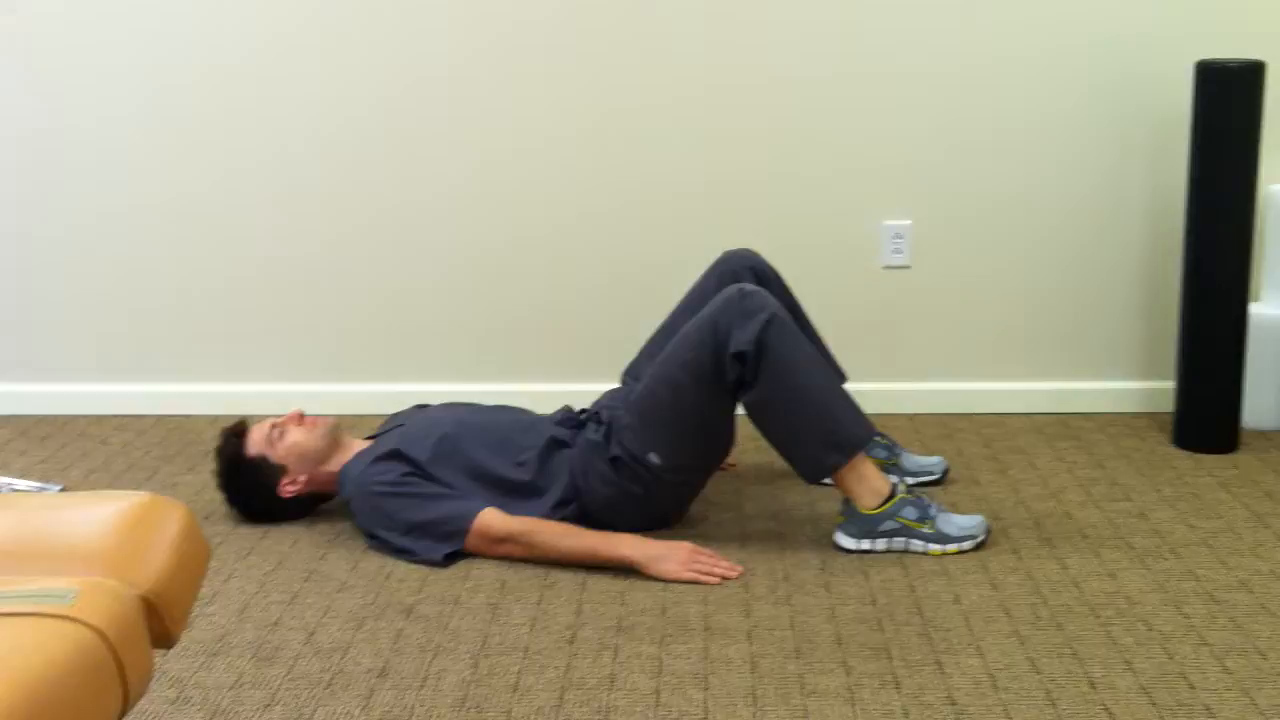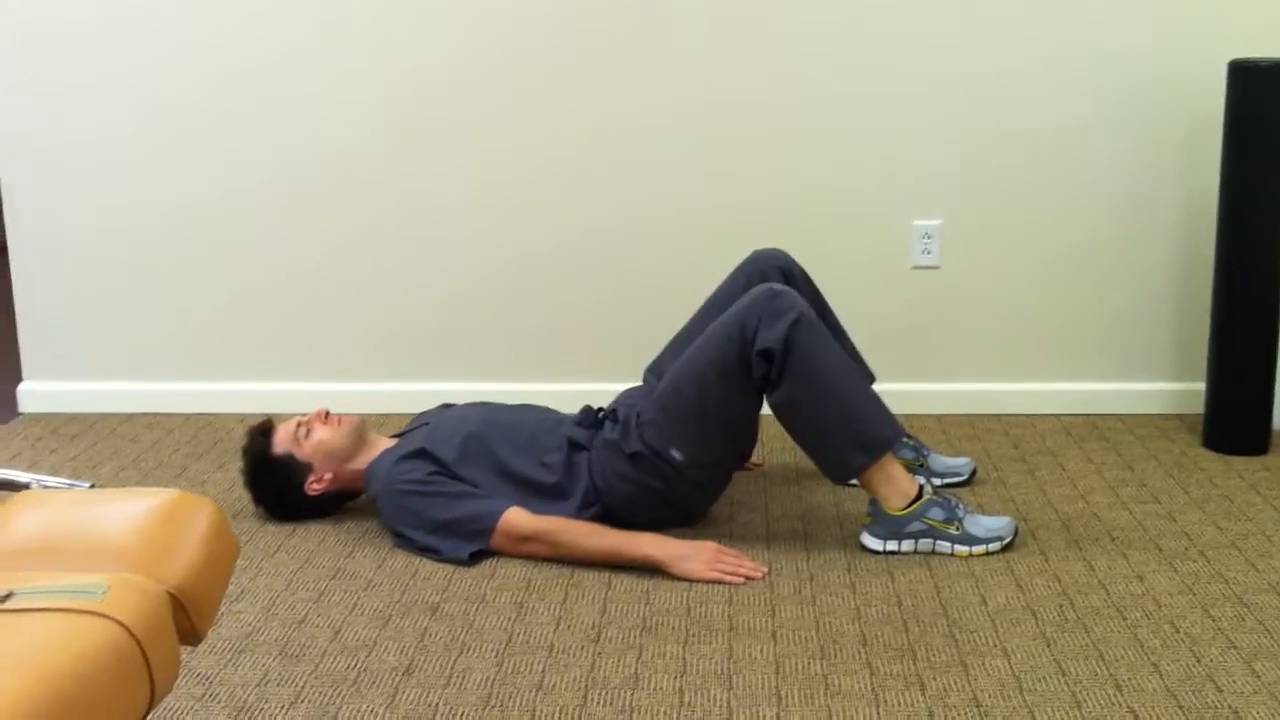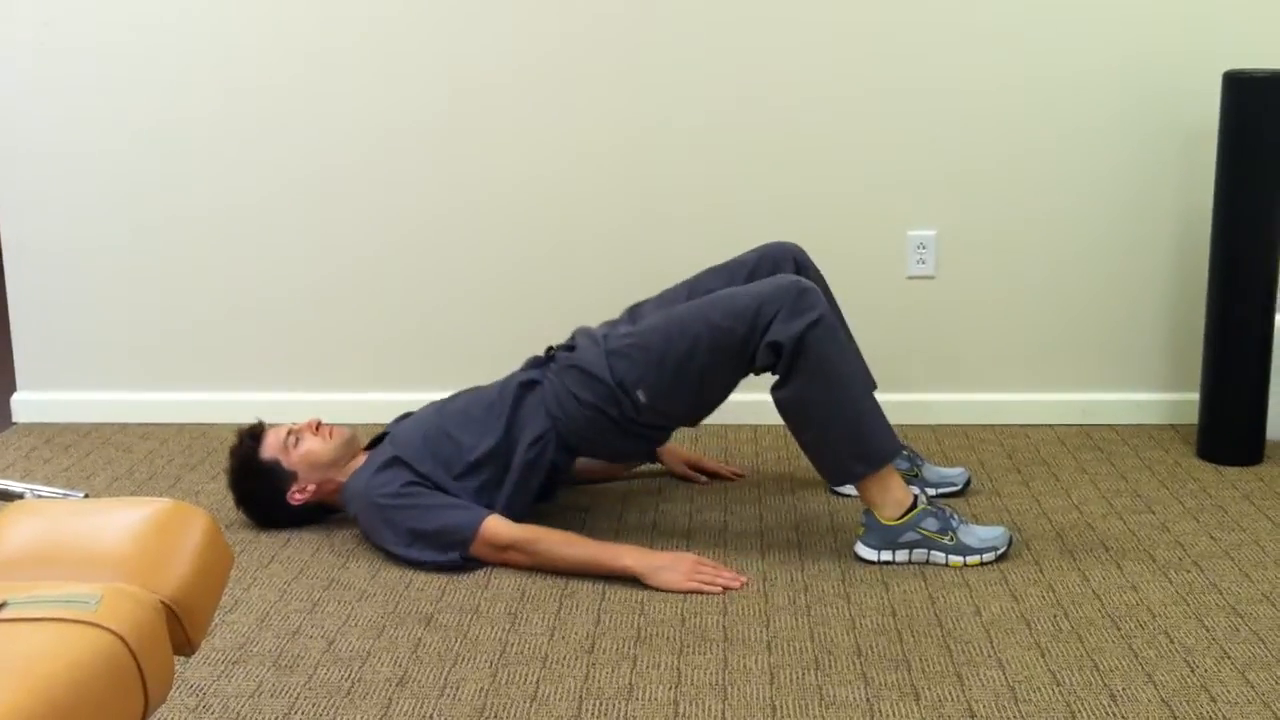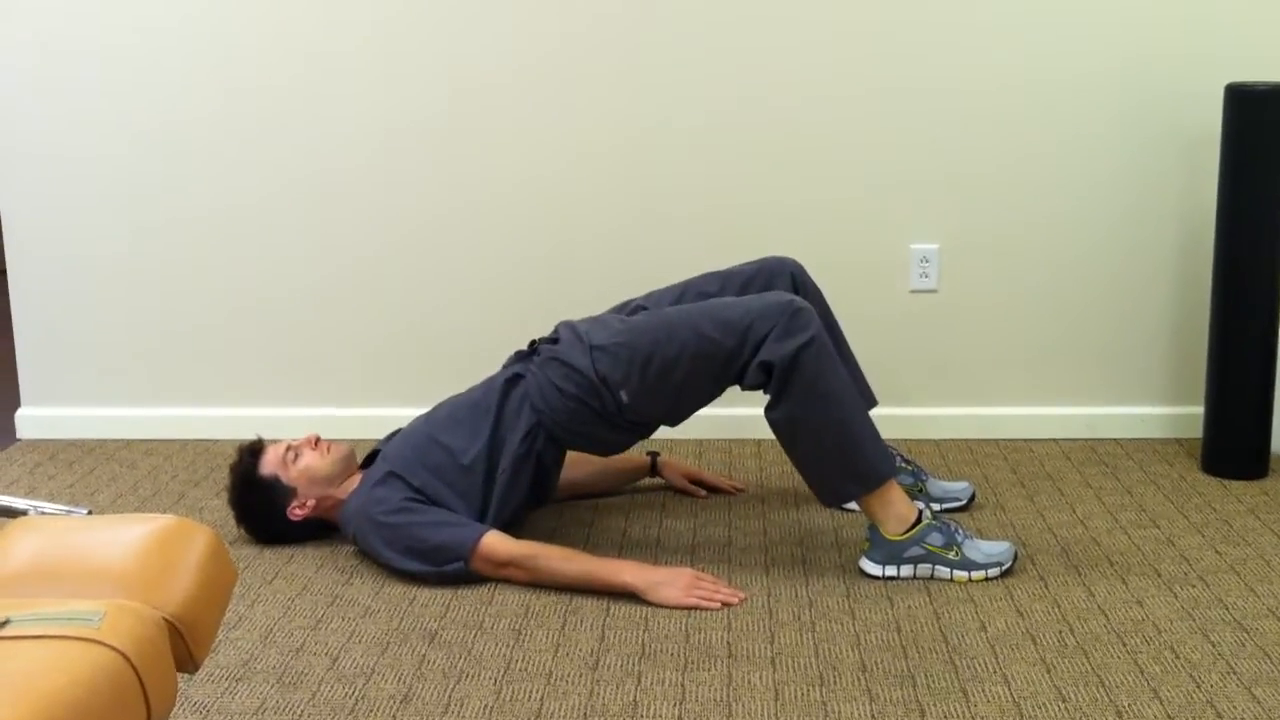
dt=0.7s
person 1, frame 1
left shoulder: (396, 433)
right shoulder: (374, 491)
right elbow: (501, 534)
left wrist: (685, 422)
right wrist: (638, 551)
left hip: (602, 428)
right hip: (617, 475)
left knee: (740, 270)
right knee: (744, 315)
left ankle: (855, 444)
right ankle: (876, 505)
person 1, frame 2
left shoulder: (421, 433)
right shoulder: (400, 487)
right elbow: (525, 532)
left wrist: (707, 426)
right wrist: (664, 550)
left hip: (623, 423)
right hip: (638, 475)
left knee: (770, 271)
right knee: (772, 315)
left ankle: (883, 444)
right ankle: (900, 505)
person 1, frame 3
left shoulder: (395, 448)
right shoulder: (378, 499)
right elbow: (507, 541)
left wrist: (654, 452)
right wrist: (643, 562)
left hip: (592, 369)
right hip: (590, 396)
left knee: (782, 266)
right knee: (791, 308)
left ankle: (874, 454)
right ankle: (894, 515)
person 1, frame 4
left shoulder: (388, 466)
right shoulder: (376, 515)
right elbow: (505, 557)
left wrist: (651, 467)
right wrist: (642, 578)
left knee: (778, 280)
right knee: (780, 326)
left ankle: (871, 463)
right ankle: (898, 530)
